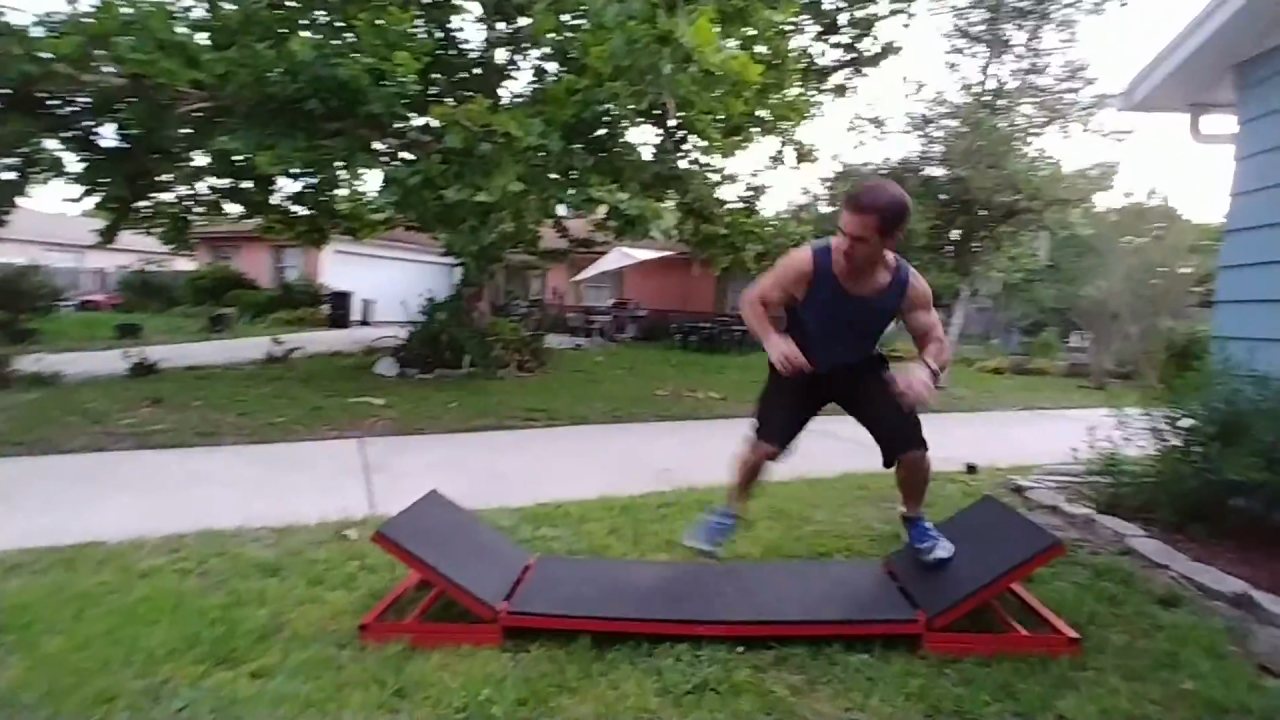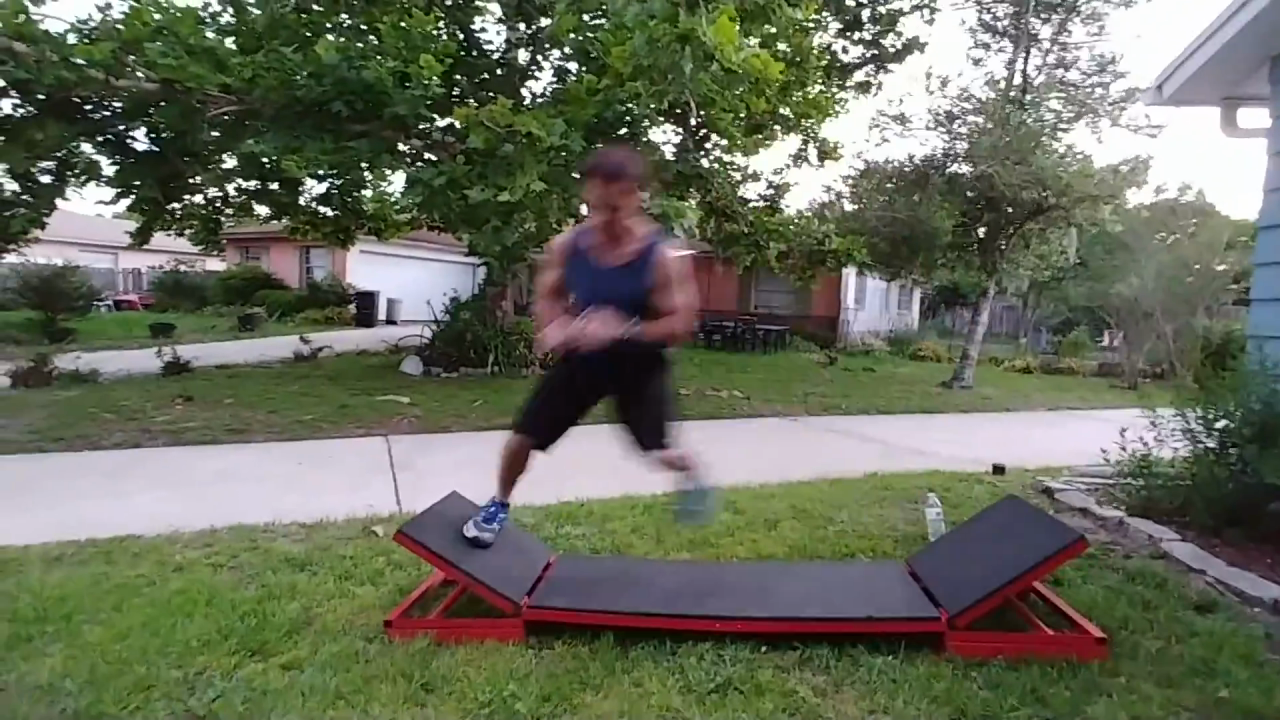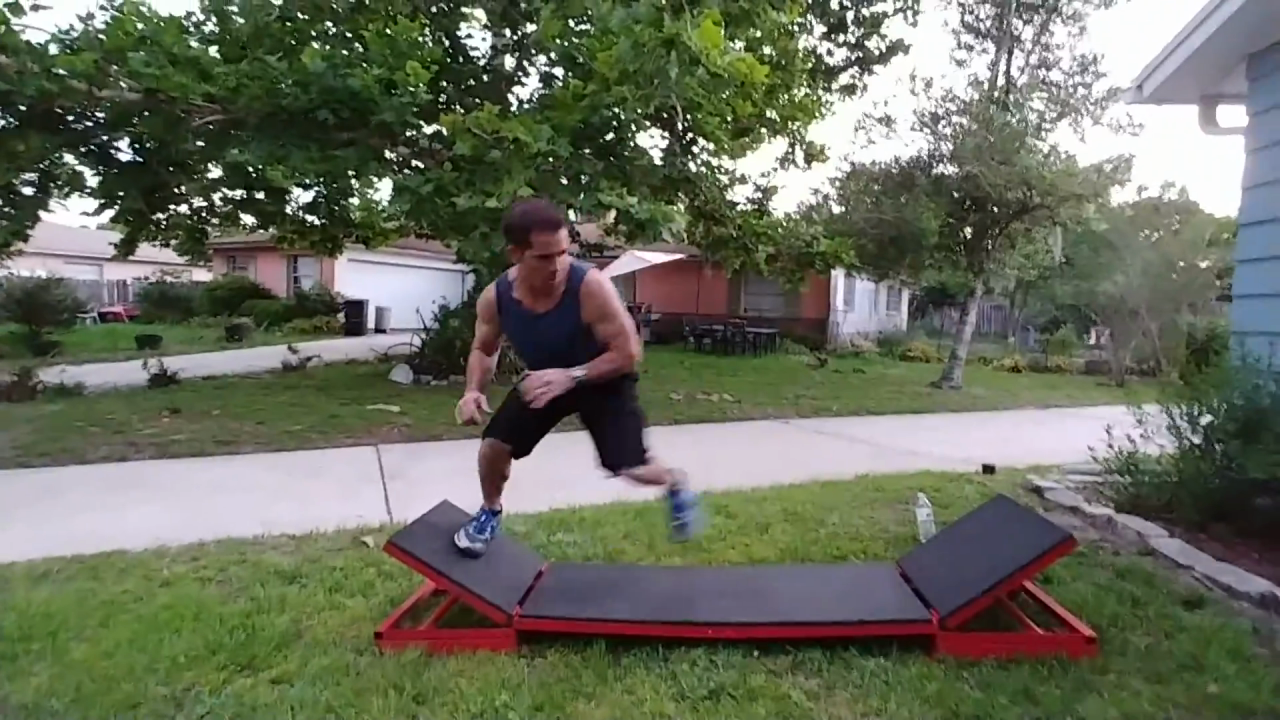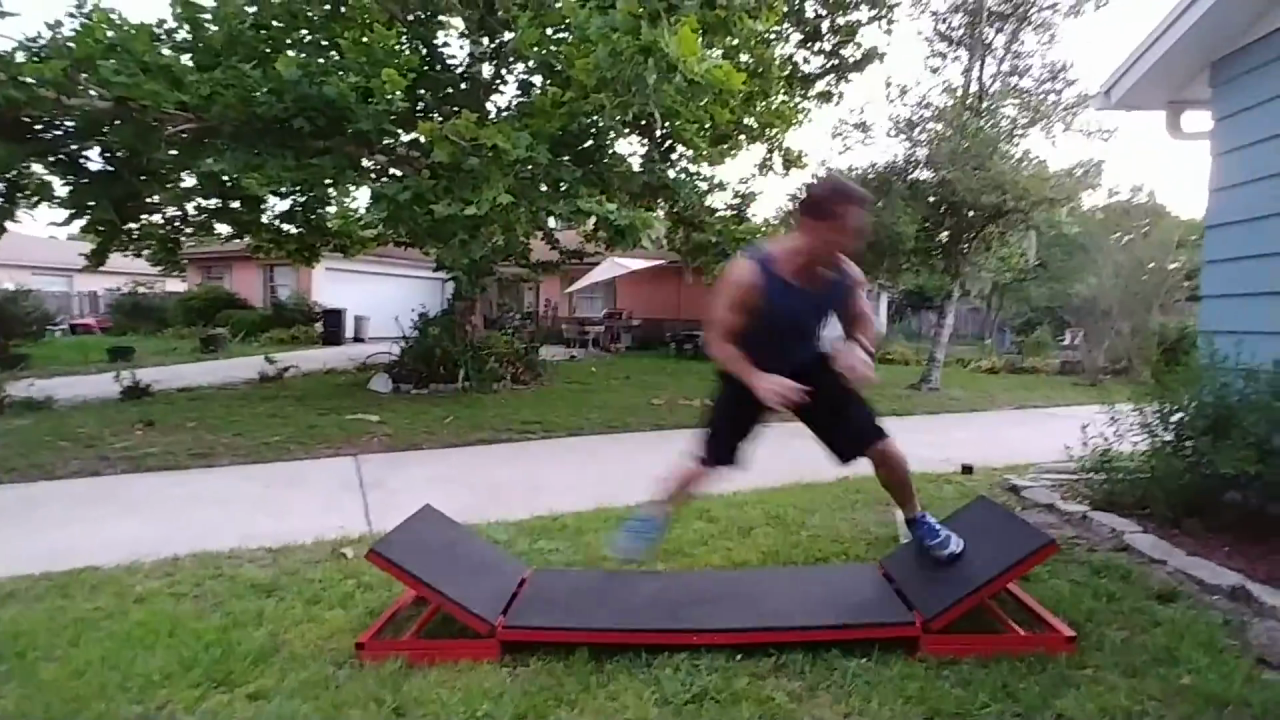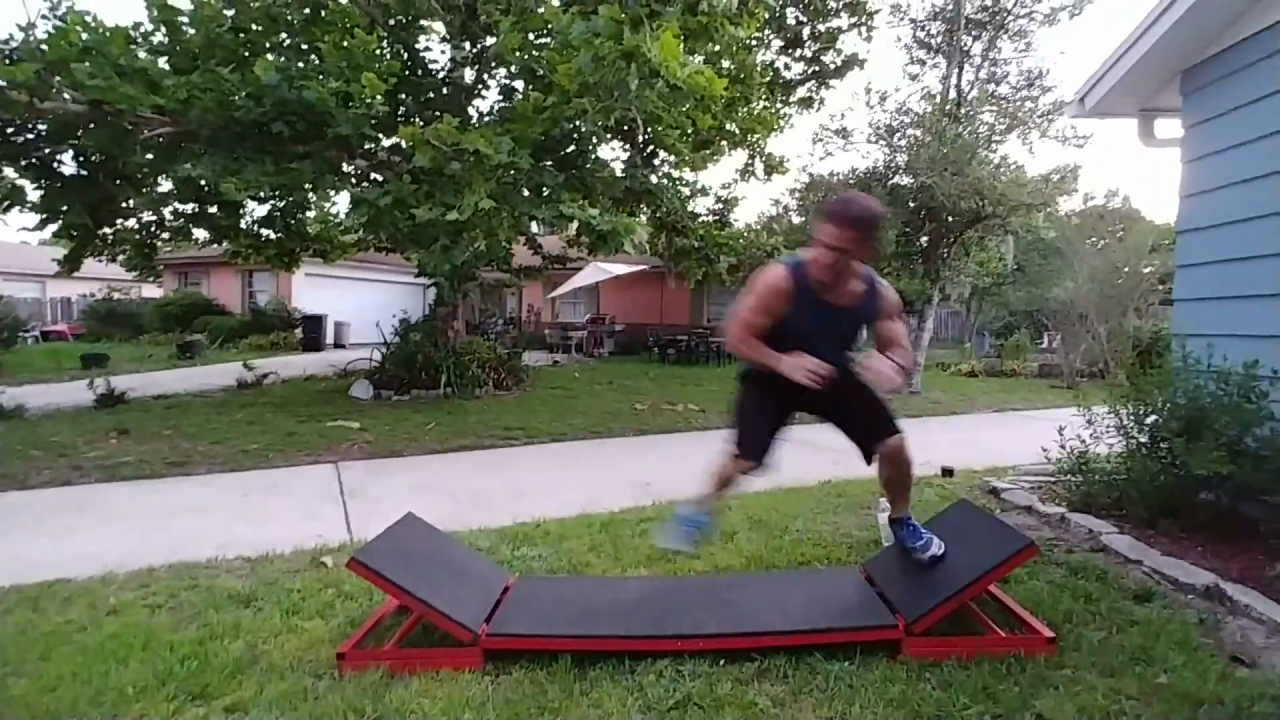
dt=0.4s
person 1, frame 1
left shoulder: (909, 285)
right shoulder: (808, 262)
left elbow: (936, 340)
right elbow: (752, 301)
left wrist: (926, 369)
right wrist: (772, 339)
left hip: (862, 370)
right hip: (800, 365)
left knee: (912, 450)
right knee: (767, 444)
left ankle: (914, 520)
right ankle: (730, 510)
person 1, frame 2
left shoulder: (663, 257)
right shoulder: (566, 247)
left elbow: (682, 325)
right elbow: (546, 299)
left wrist: (624, 329)
right wrist: (553, 328)
left hip: (639, 362)
right hip: (585, 355)
left knee: (658, 453)
right knee: (522, 438)
left ankle: (690, 474)
right ankle: (500, 503)
person 1, frame 3
left shoulder: (589, 286)
right shoulder: (495, 296)
left elbow: (628, 355)
right elbow: (483, 348)
left wrist: (570, 376)
right wrist: (474, 388)
left hip: (596, 381)
right hip: (543, 380)
left knee: (634, 469)
right knee: (494, 446)
left ankle: (674, 487)
right ankle: (490, 511)
person 1, frame 4
left shoulder: (845, 276)
right shoulder: (749, 274)
left elbow: (862, 323)
right elbow: (717, 341)
left wrist: (860, 350)
right wrist: (757, 381)
left hip: (805, 369)
right hip: (747, 374)
left knee: (882, 449)
right knee: (710, 461)
left ankle: (916, 519)
right ankle: (656, 514)
person 1, frame 5
left shoulder: (879, 294)
right shoulder: (781, 278)
left elbow: (902, 350)
right elbow: (737, 336)
left wrist: (895, 367)
right wrist: (785, 363)
left hip: (831, 374)
right hip: (776, 374)
left knee: (892, 445)
right knee: (747, 458)
left ankle: (901, 521)
right ankle: (700, 509)
